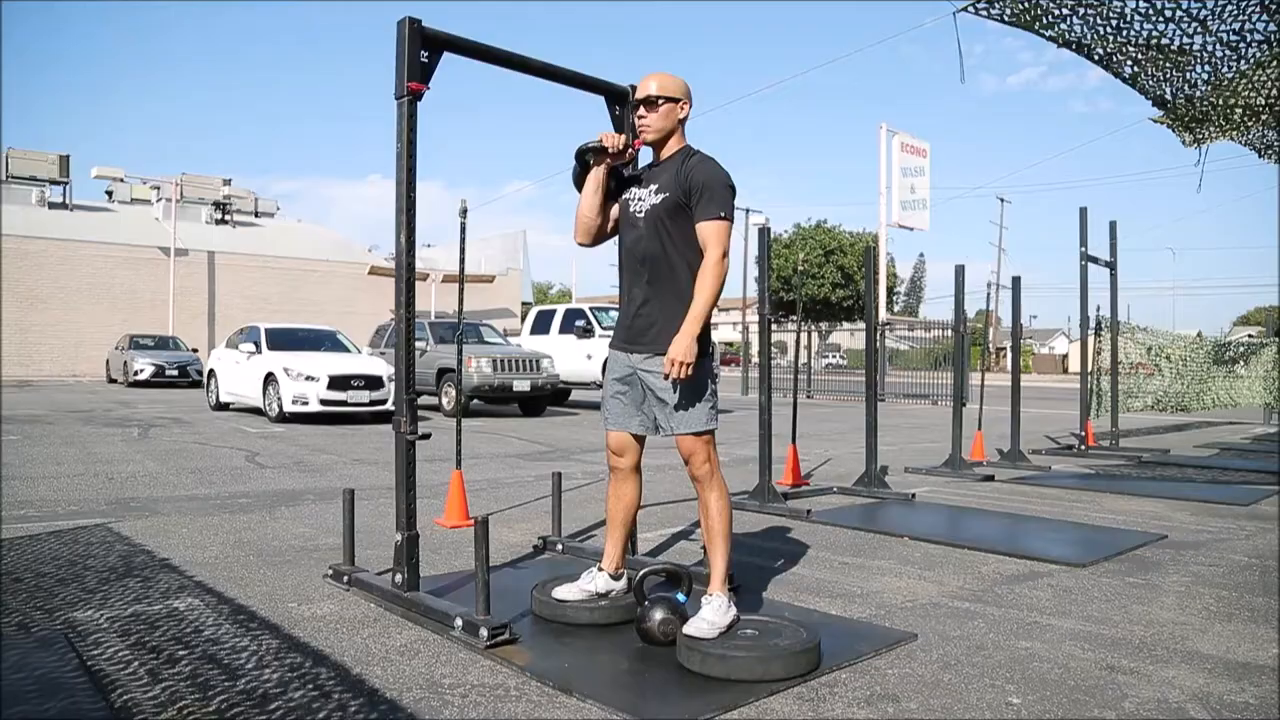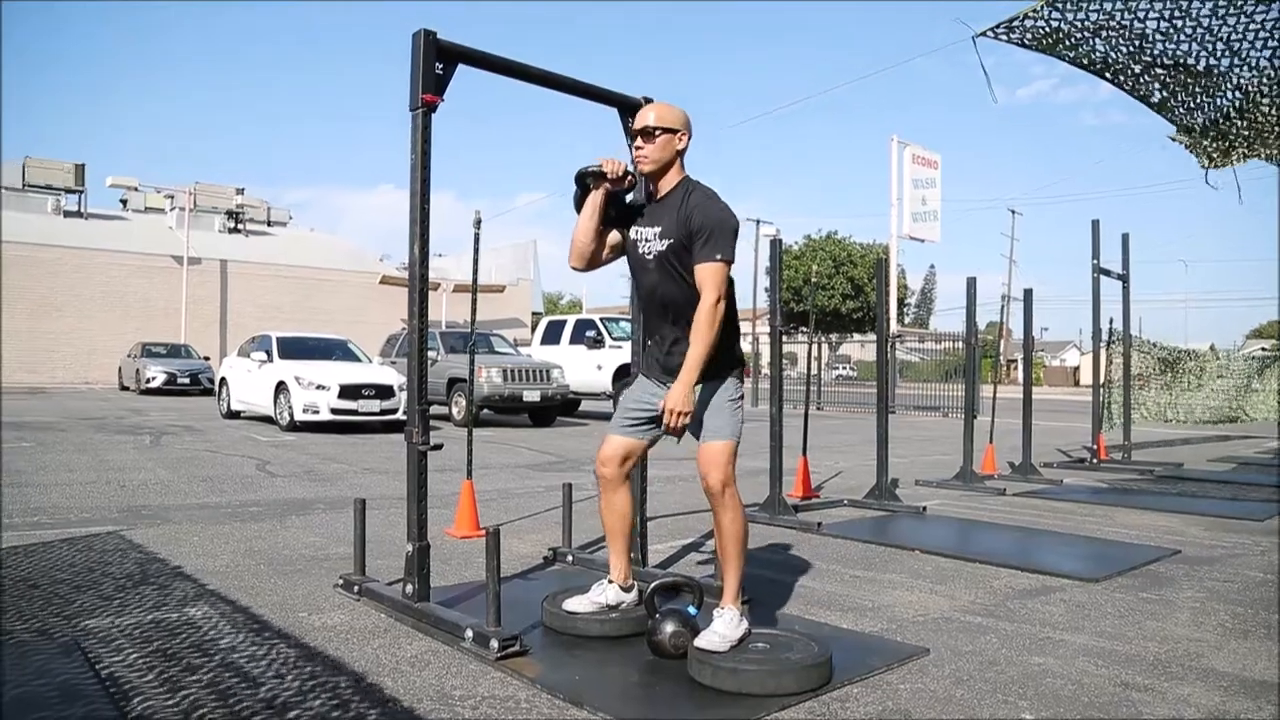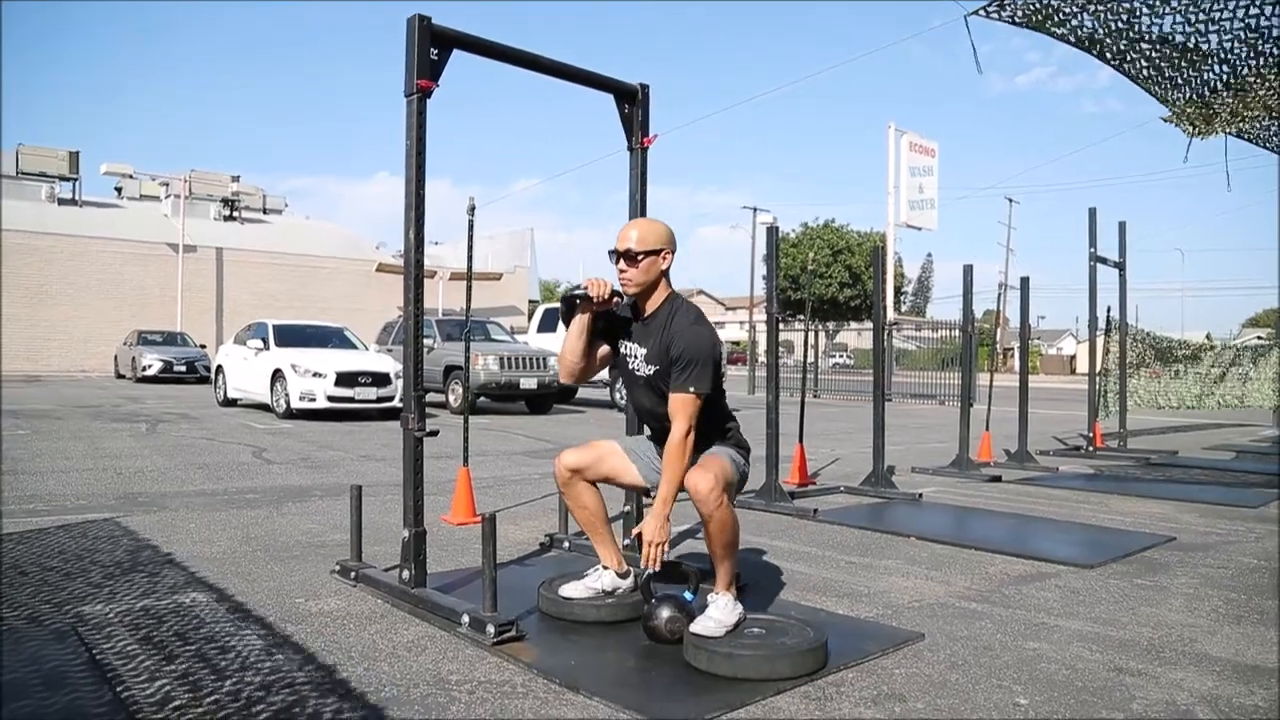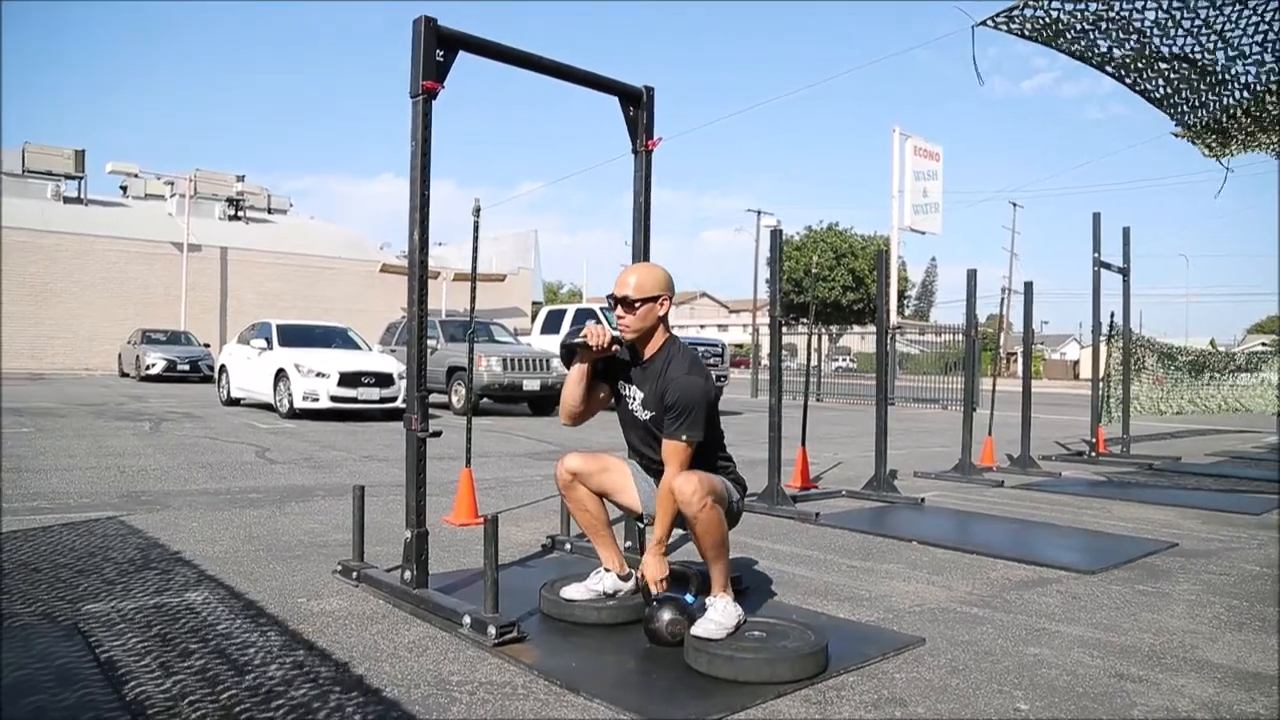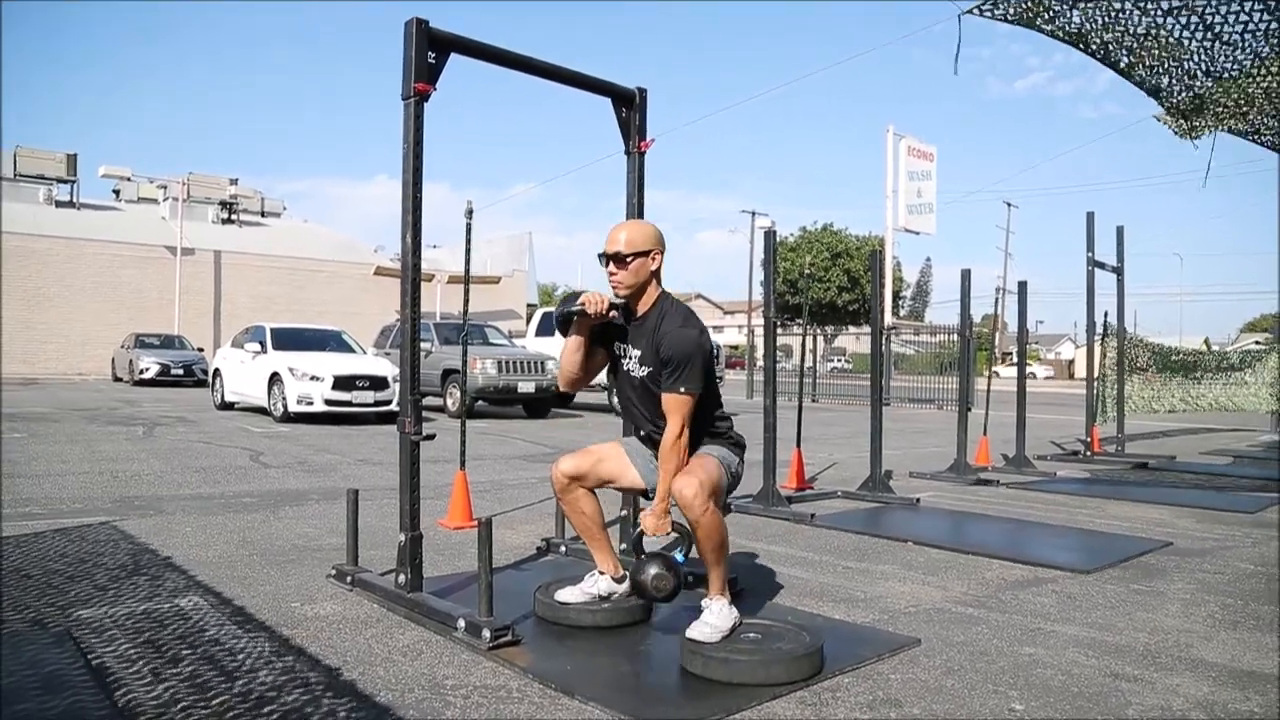
dt=0.7s
person 1, frame 1
left shoulder: (702, 173)
right shoulder: (636, 181)
left elbow: (715, 257)
right elbow: (586, 233)
left wrist: (688, 334)
right wrist: (600, 167)
left hip: (675, 346)
right hip: (626, 346)
left knee: (700, 463)
right knee: (620, 458)
left ankle: (718, 596)
right ankle: (610, 572)
person 1, frame 2
left shoulder: (704, 208)
right shoulder: (637, 212)
left elbow: (713, 301)
right elbow: (581, 259)
left wrist: (687, 383)
right wrist: (600, 192)
left hip: (711, 372)
right hip: (654, 370)
left knee: (716, 478)
right knee: (609, 465)
left ankle: (731, 610)
right ankle: (619, 585)
person 1, frame 3
left shoulder: (689, 330)
right shoulder: (619, 318)
left elbow: (684, 430)
right elbow: (570, 373)
left wrist: (659, 513)
right wrist: (585, 313)
left hip: (715, 450)
right hip: (659, 447)
left knee: (702, 485)
right knee: (569, 465)
left ankle: (725, 596)
right ankle: (615, 570)
person 1, frame 4
left shoulder: (685, 377)
right shoulder: (618, 356)
left elbow: (675, 475)
right elbow: (571, 415)
left wrist: (656, 551)
right wrist: (584, 358)
left hip: (714, 490)
left knee: (687, 488)
right knee: (570, 468)
left ankle: (722, 599)
right ankle: (615, 572)
person 1, frame 5
left shoulder: (679, 330)
right shoulder: (614, 320)
left elbow: (679, 430)
right elbow: (570, 381)
left wrist: (660, 508)
right wrist: (581, 326)
left hip: (709, 447)
right hip: (650, 444)
left knee: (689, 491)
right knee: (566, 473)
left ankle: (720, 602)
right ankle: (612, 576)
